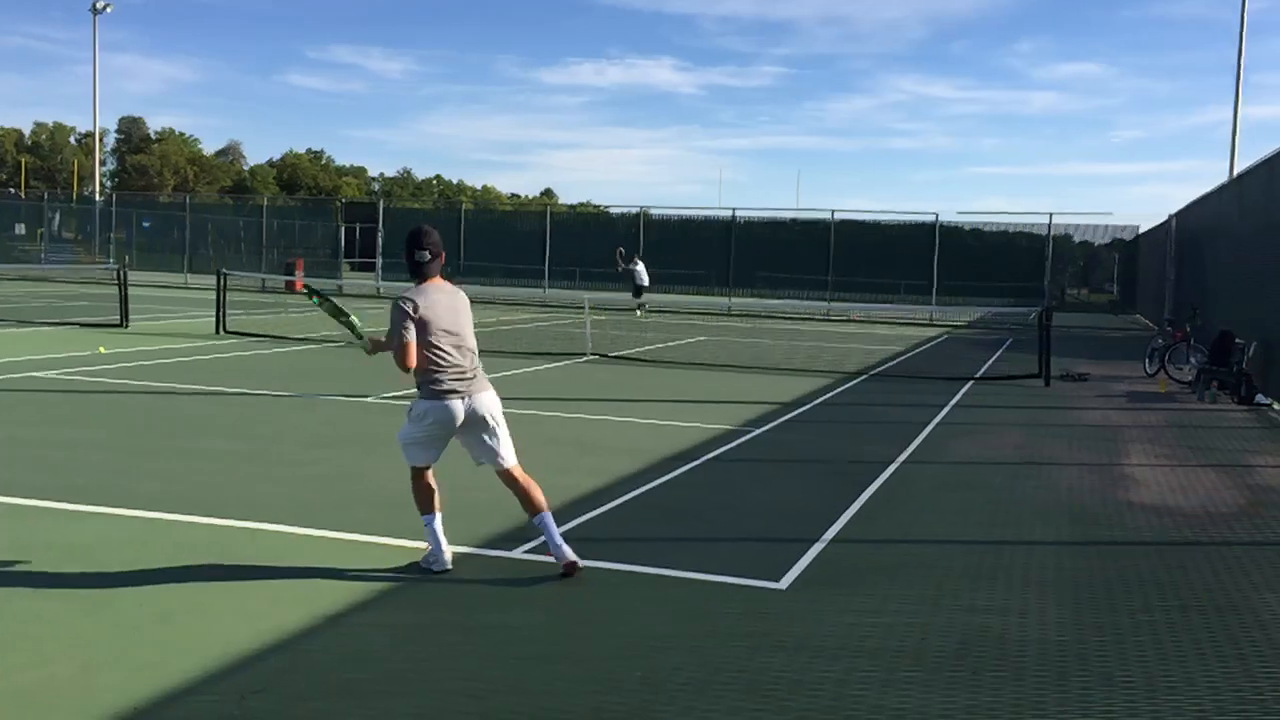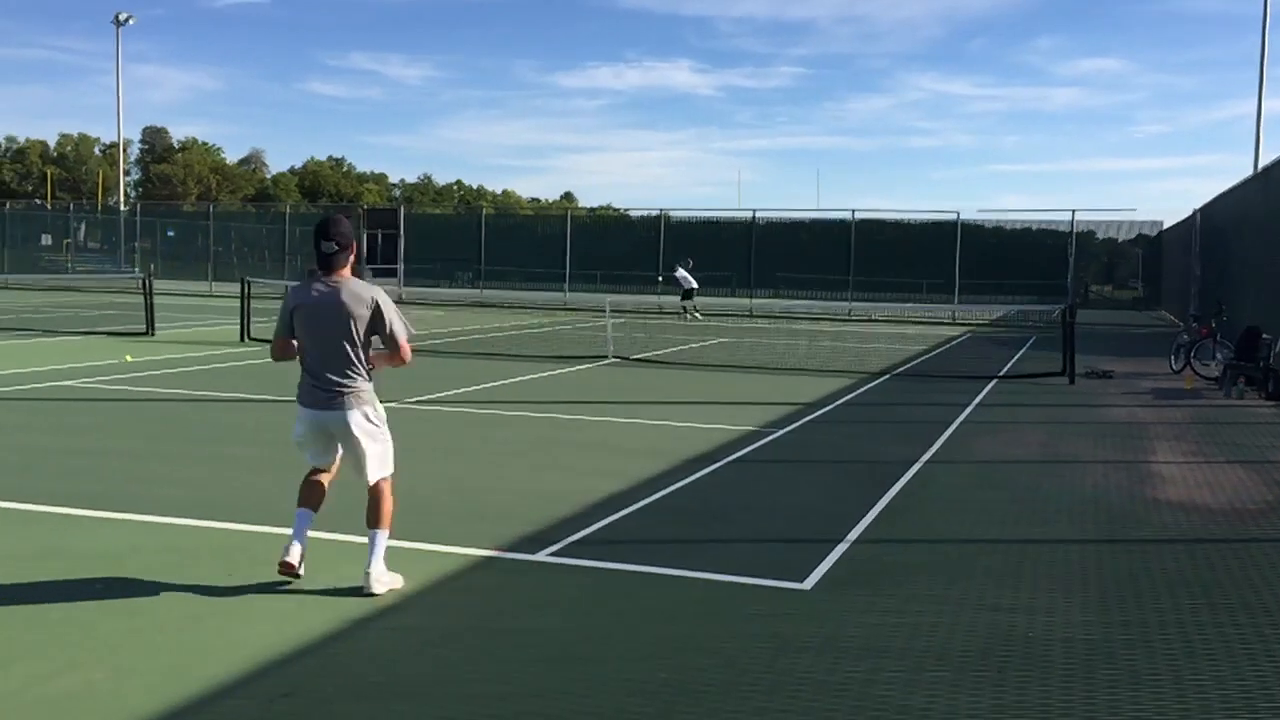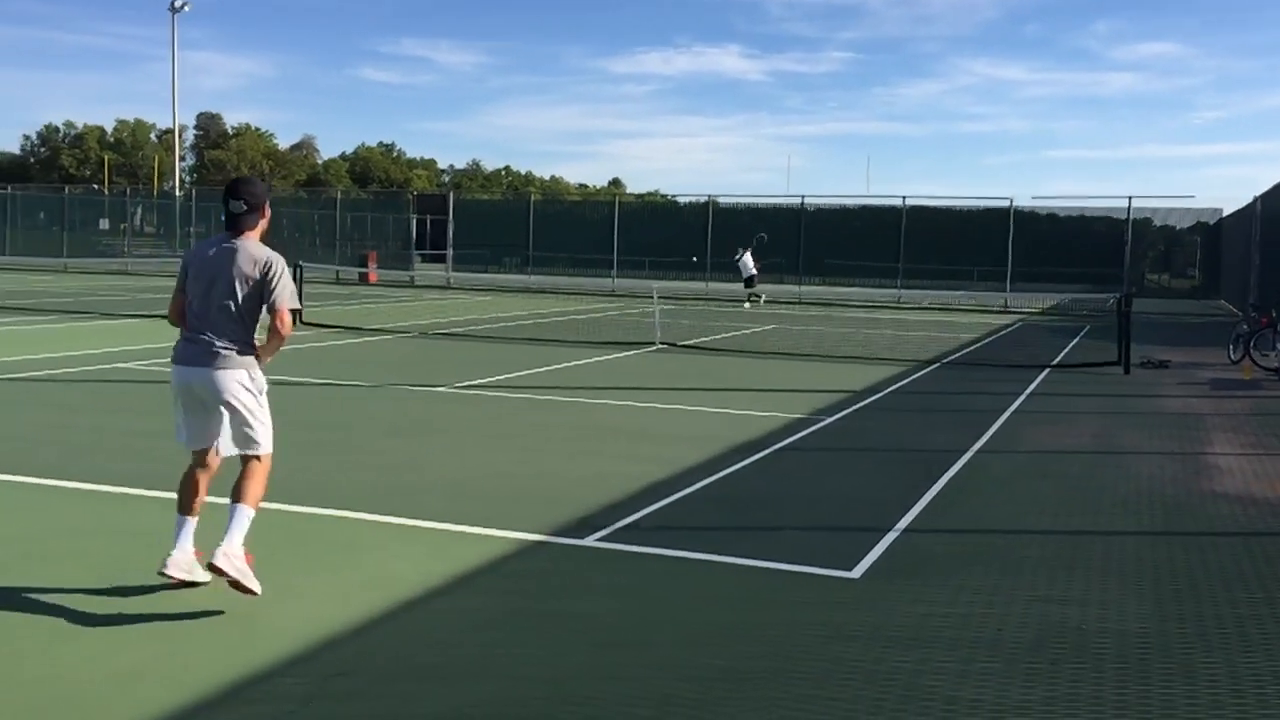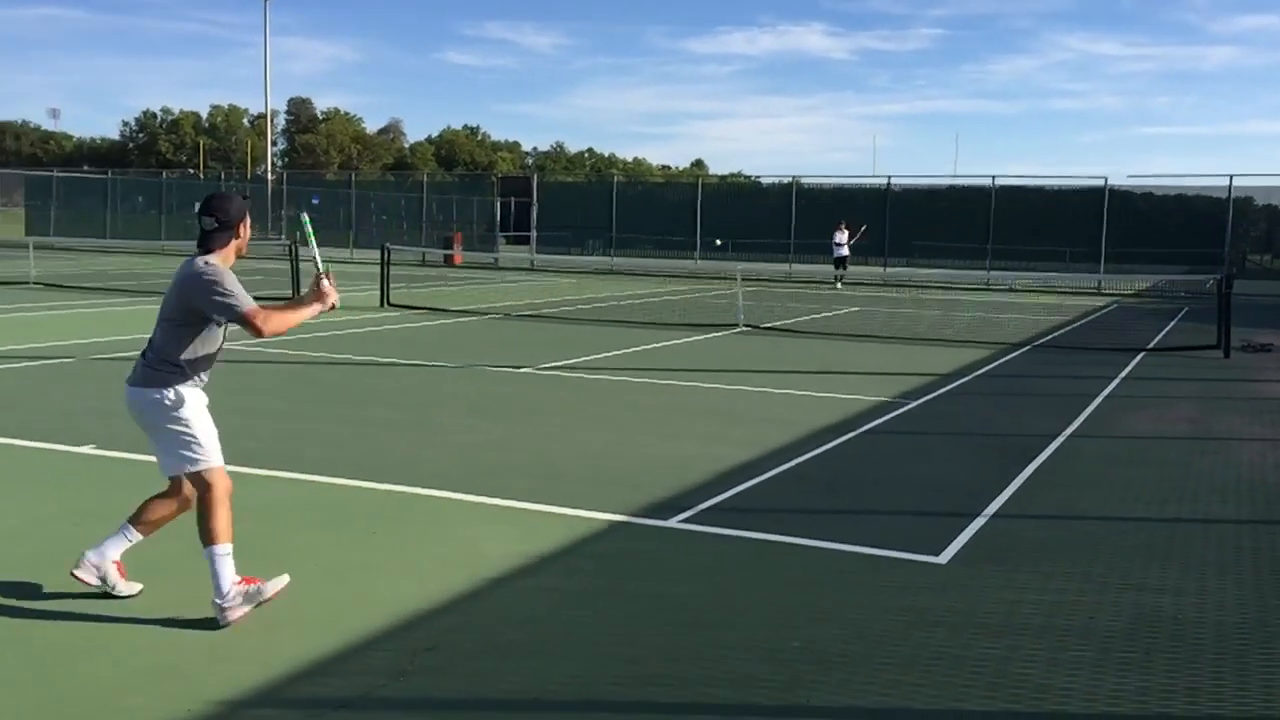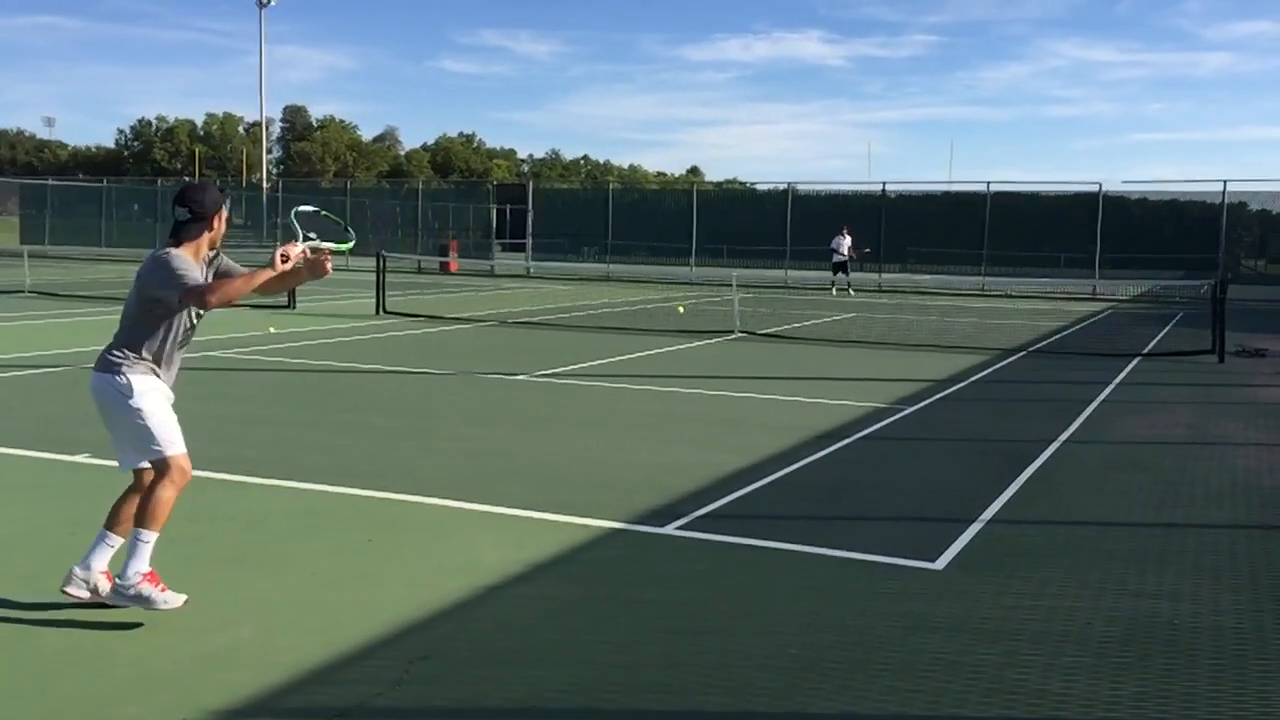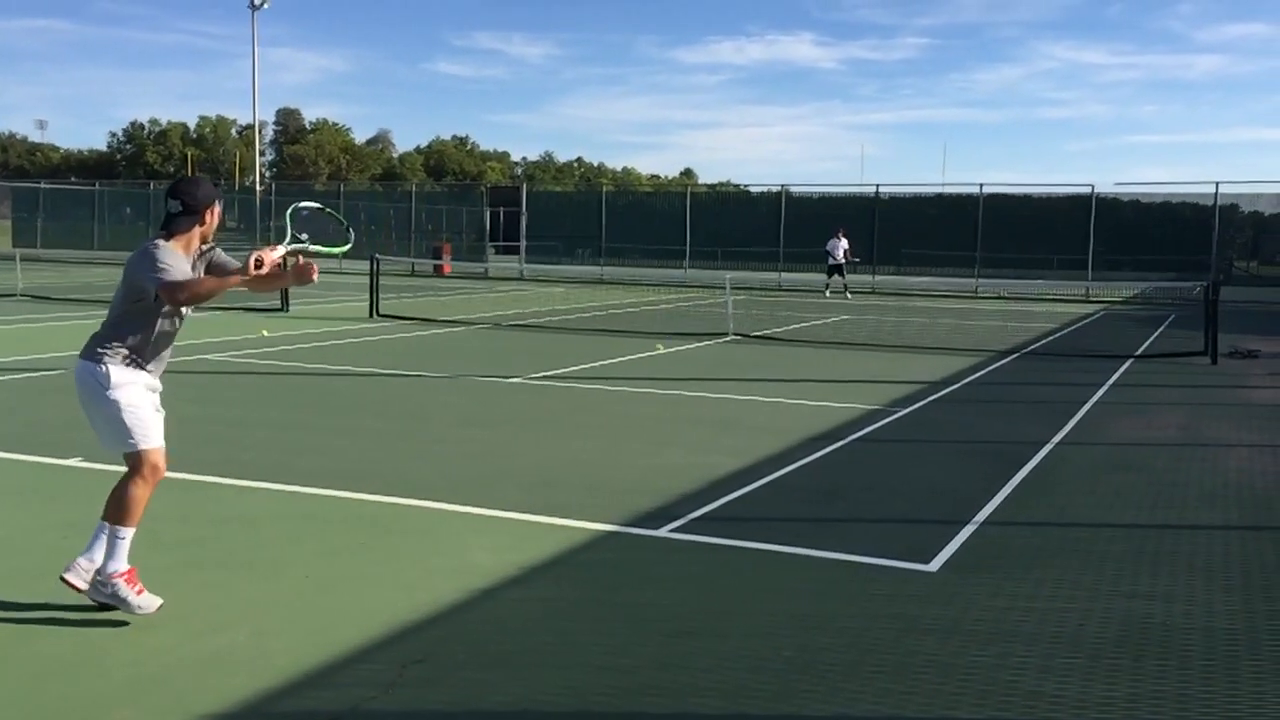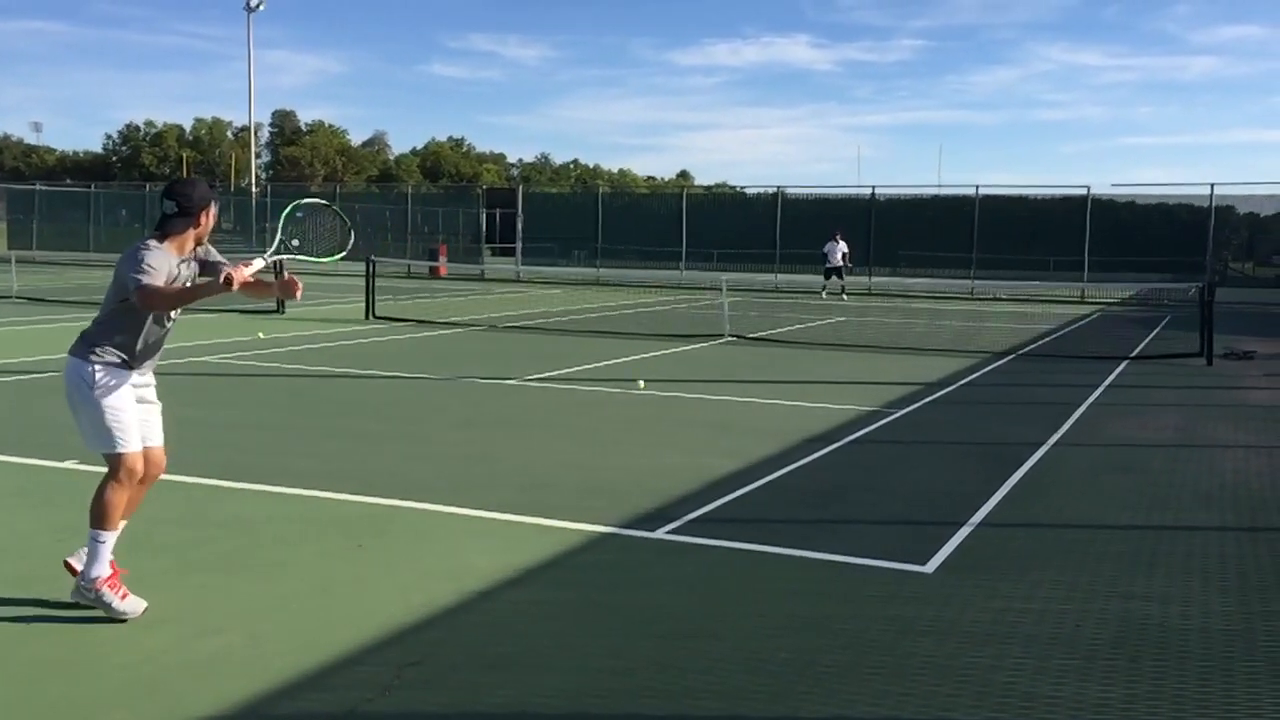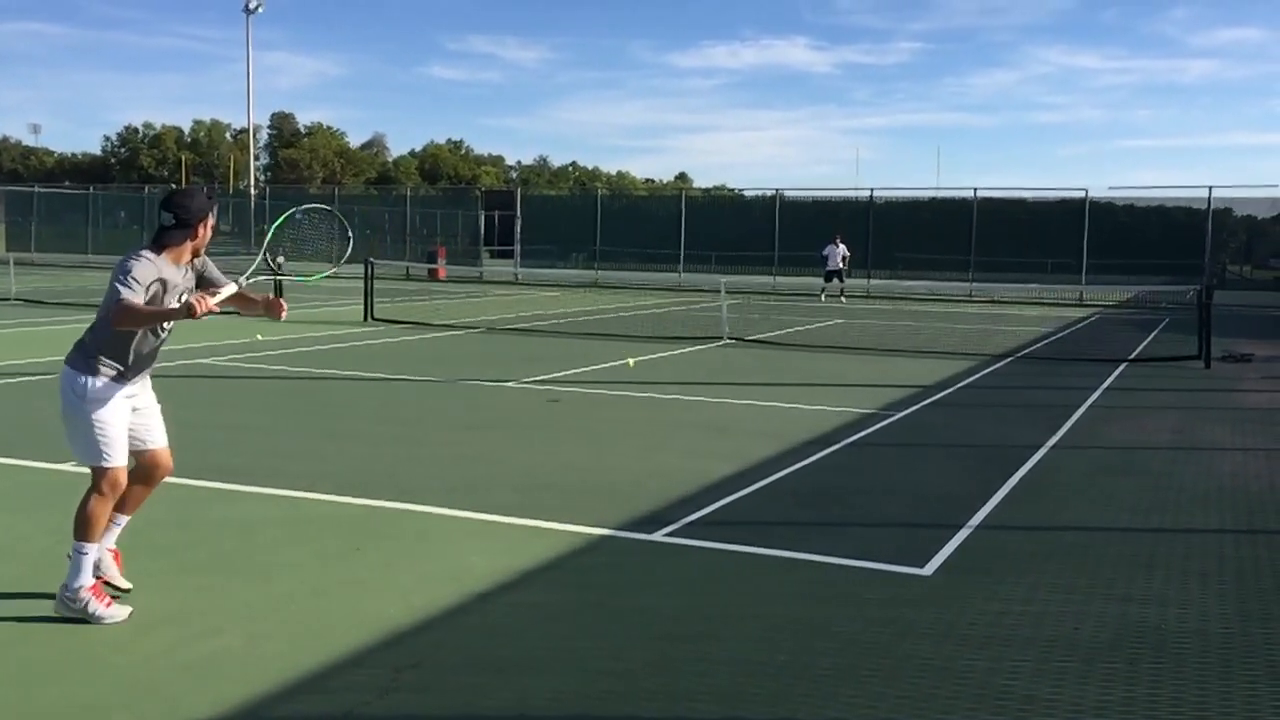
dt=0.5s
person 1, frame 1
left shoulder: (406, 303)
right shoulder: (460, 296)
left elbow: (408, 363)
left wrist: (392, 346)
right wrist: (387, 344)
left hip: (439, 403)
right hip: (480, 396)
left knee: (420, 470)
right knee: (513, 474)
left ankle: (438, 550)
right ankle: (560, 548)
person 1, frame 2
left shoulder: (296, 297)
right shoulder: (372, 296)
left elbow: (279, 353)
right elbow: (403, 356)
left hip: (311, 408)
right hip: (355, 406)
left knee: (320, 471)
right knee: (380, 484)
left ankle: (295, 548)
right ankle: (376, 571)
person 1, frame 3
left shoulder: (196, 254)
right shoulder: (269, 261)
left elbow: (176, 314)
right elbow: (282, 326)
right wrist: (264, 354)
left hip: (186, 367)
right hip: (232, 371)
left knee: (202, 460)
right knee: (258, 460)
left ankle: (179, 555)
right ankle: (230, 549)
person 1, frame 4
left shoulder: (213, 271)
right shoulder: (209, 274)
left elbow: (258, 315)
right elbow: (261, 326)
left wrist: (309, 296)
right wrist: (316, 307)
left hip: (156, 391)
right hip: (166, 392)
left knee: (183, 492)
right knee: (215, 483)
left ankle: (99, 560)
right ankle: (229, 591)
person 1, frame 5
left shoulder: (209, 260)
right shoulder: (167, 263)
left elbow: (259, 286)
right elbow: (209, 299)
left wrist: (305, 272)
right wrist: (270, 268)
left hip: (141, 383)
right hip: (126, 379)
left knee: (149, 481)
right knee: (175, 470)
left ankle: (88, 573)
right ankle: (133, 578)
person 1, frame 6
left shoulder: (202, 252)
right shoulder: (157, 256)
left elbow: (252, 280)
right elbow: (178, 294)
left wrist: (289, 276)
right wrist: (237, 276)
left hip: (139, 375)
right hip: (109, 370)
left knee: (147, 469)
right knee: (148, 466)
left ankle: (90, 565)
right ankle: (112, 574)
person 1, frame 7
left shoulder: (198, 252)
right shoulder: (147, 256)
left elbow: (244, 282)
right elbow: (149, 300)
left wrist: (277, 288)
right wrist: (212, 288)
left hip: (135, 373)
right hip: (97, 371)
left knee: (152, 466)
right knee: (127, 468)
left ankle: (91, 558)
right ankle: (94, 578)
person 1, frame 8
left shoulder: (195, 263)
right shoulder: (142, 266)
left elbow: (235, 296)
right elbow: (120, 315)
left wrist: (263, 305)
right wrist: (176, 311)
left hip: (132, 381)
right hip: (93, 380)
left knee: (156, 465)
right knee: (110, 479)
left ankle: (101, 548)
right ankle: (76, 591)
